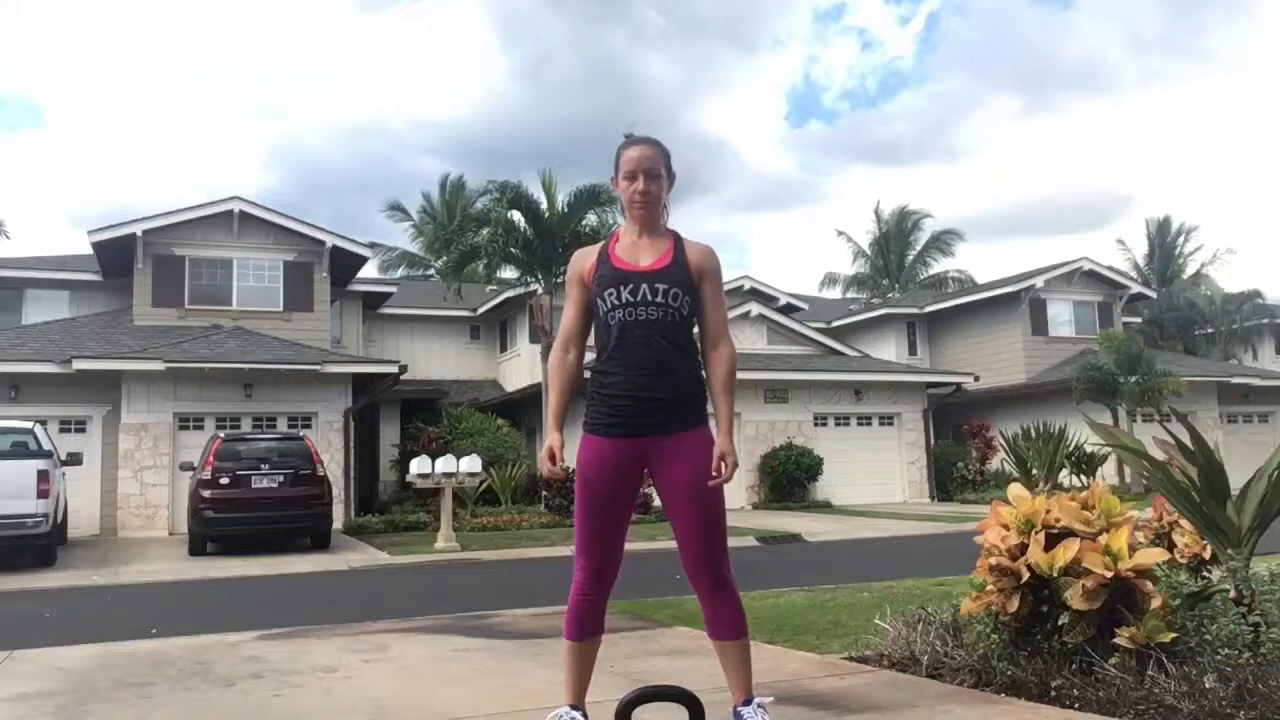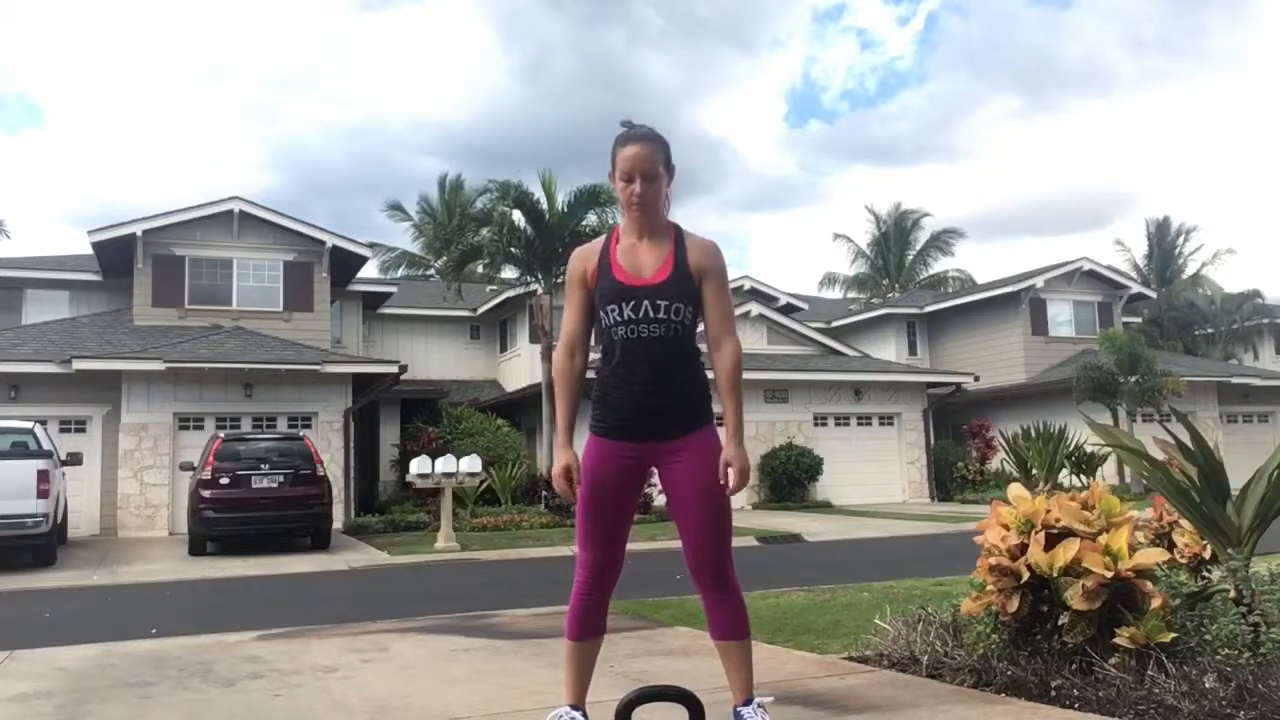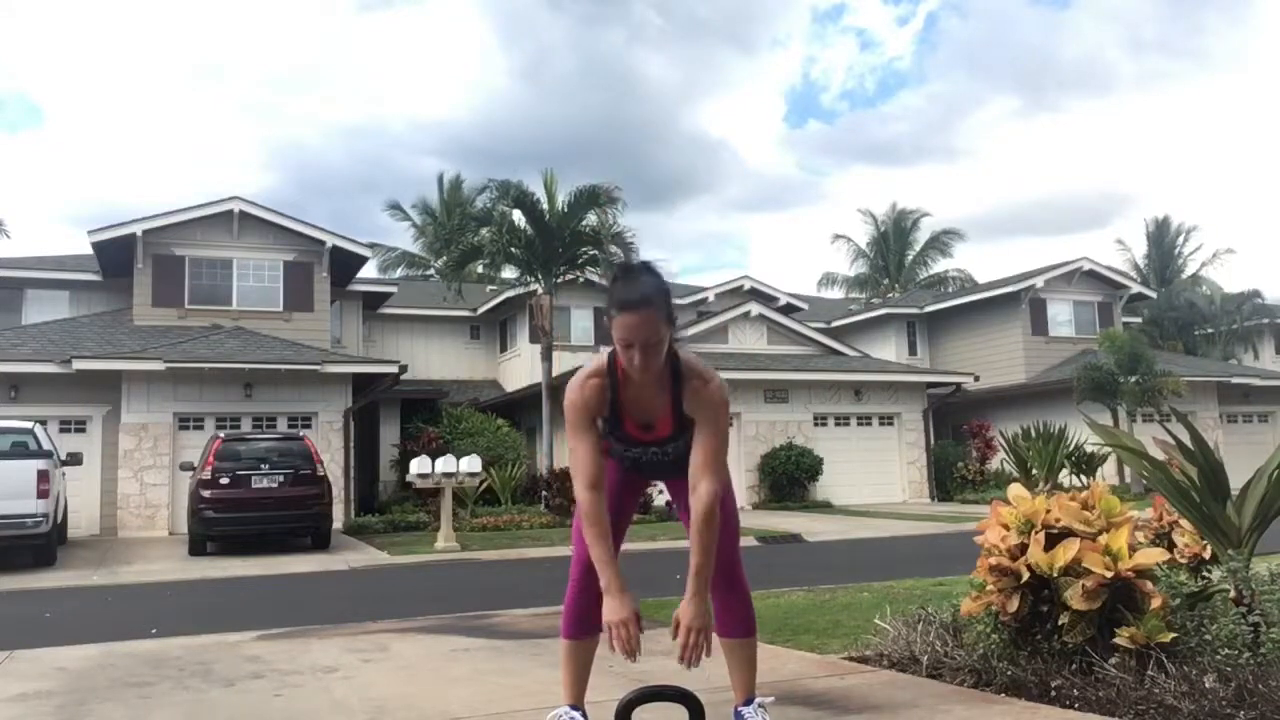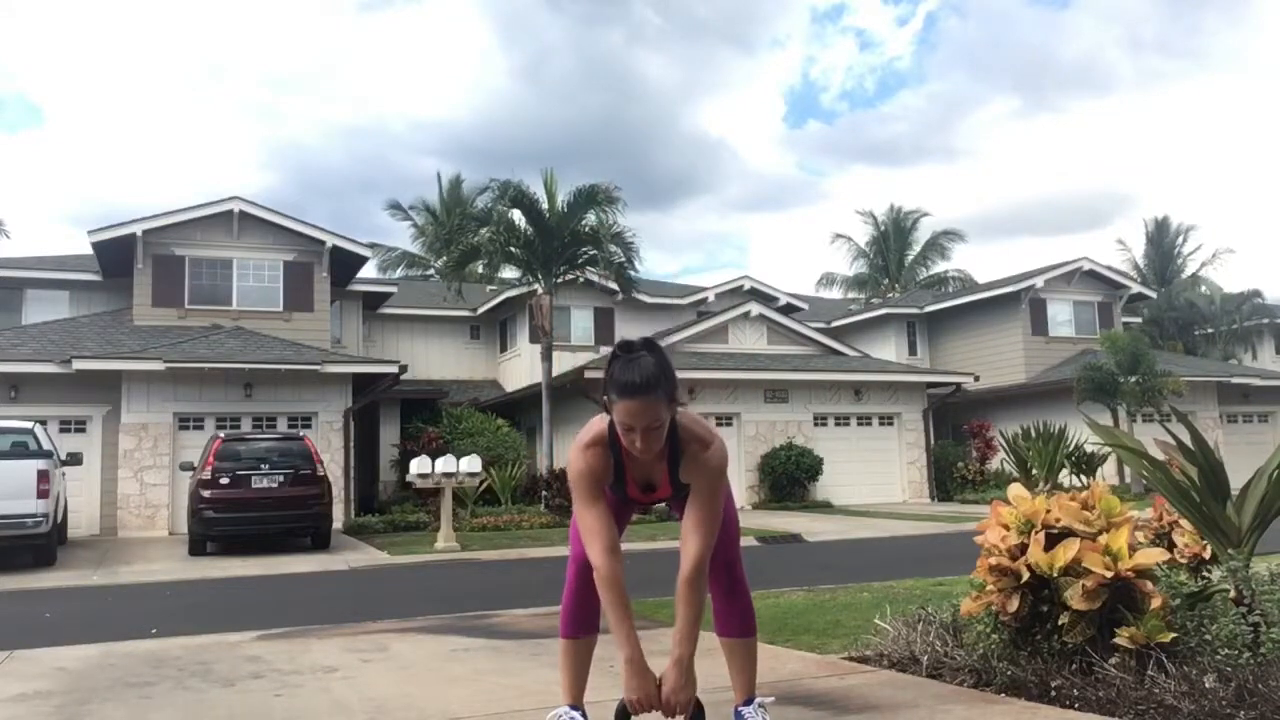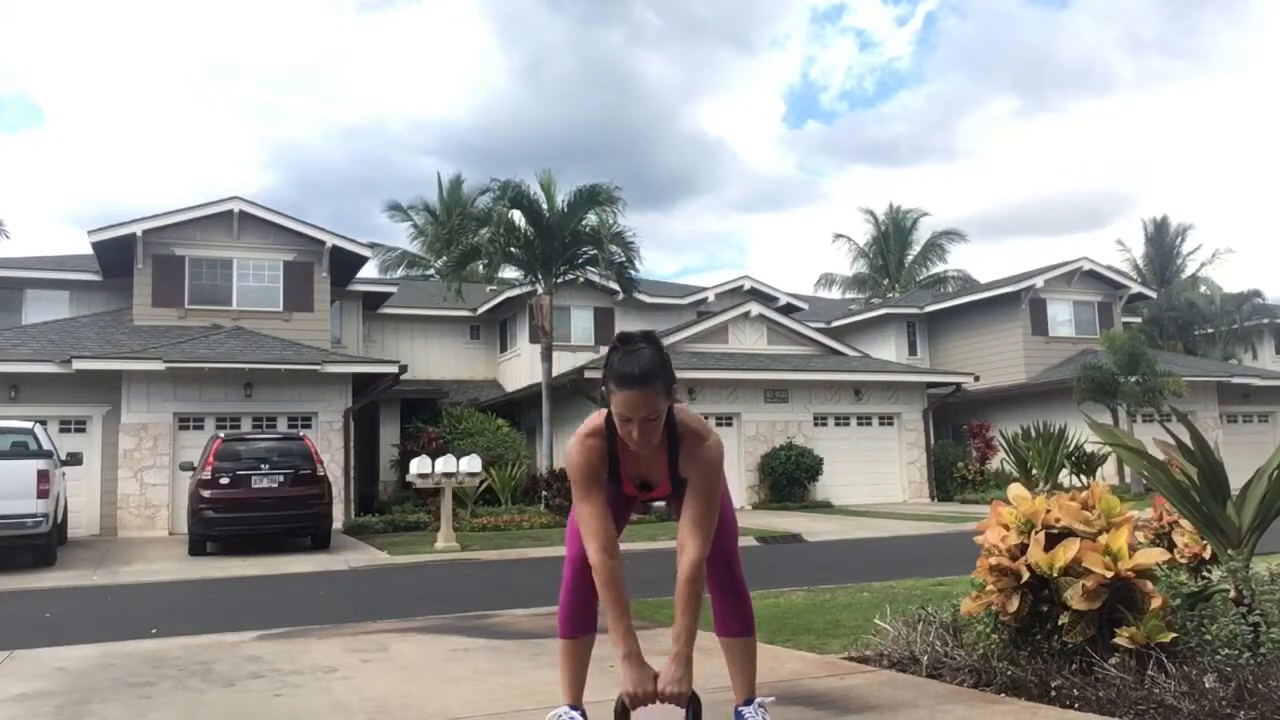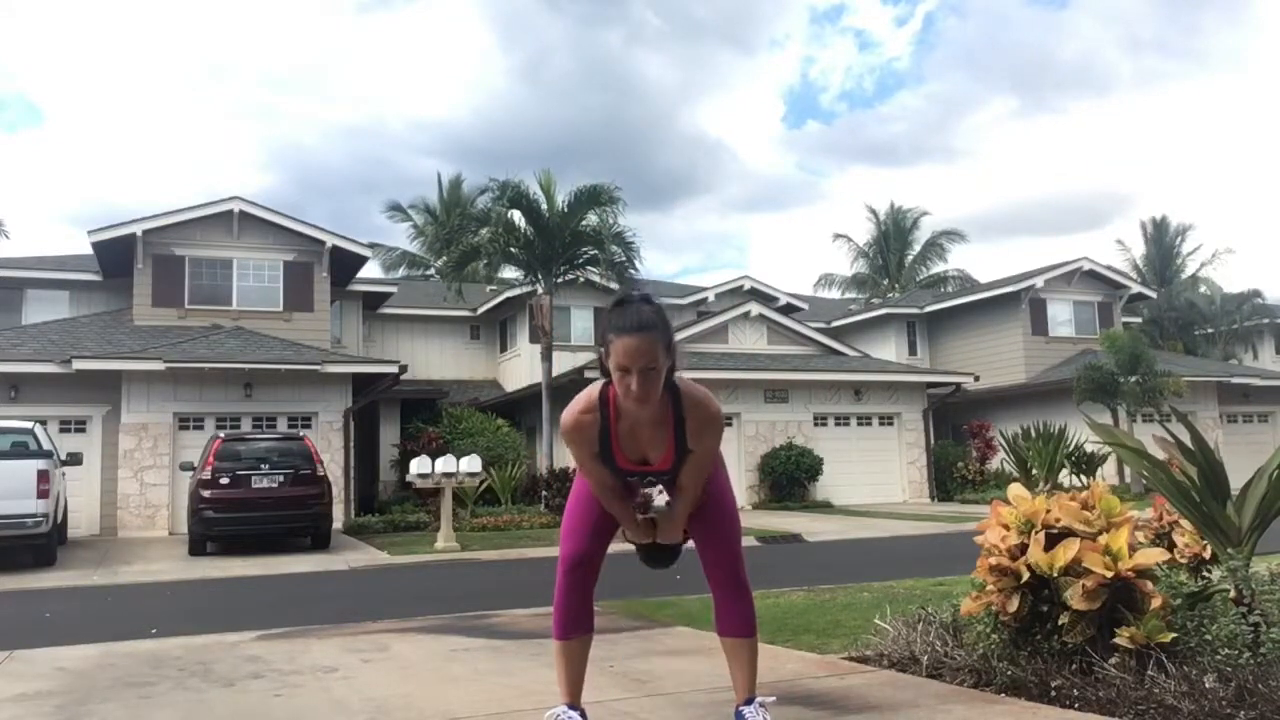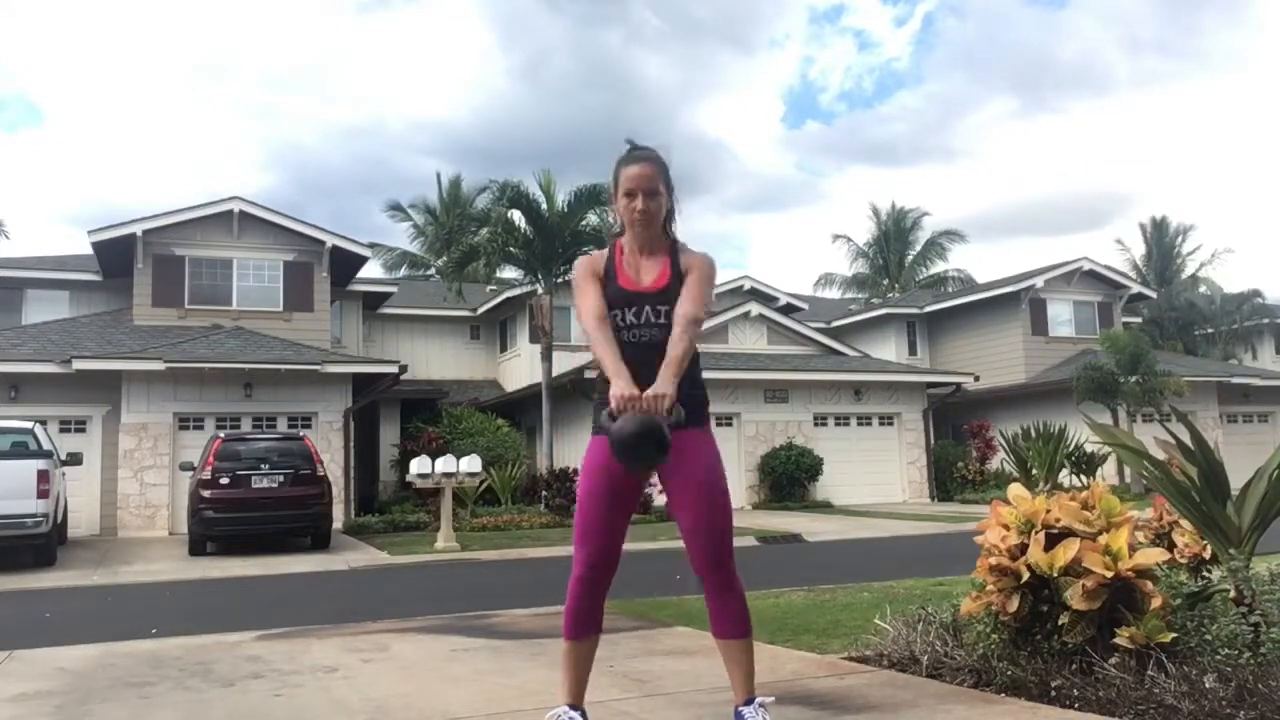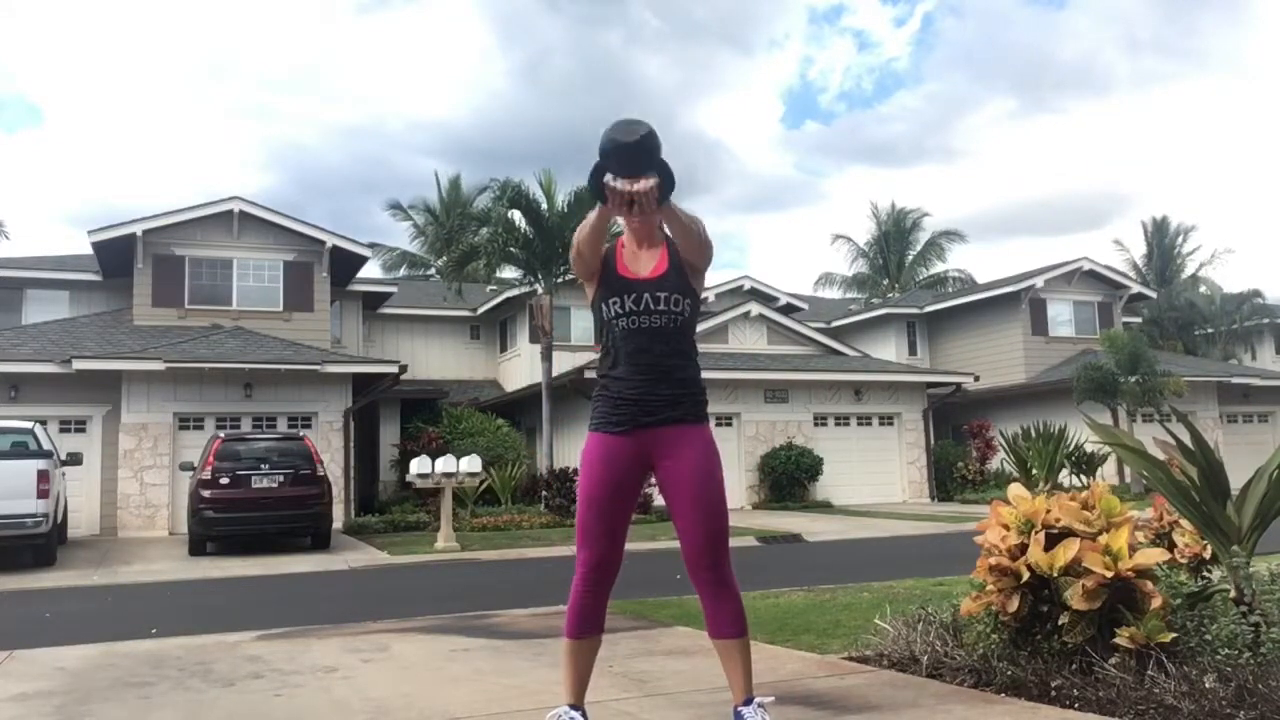
dt=0.5s
person 1, frame 1
left shoulder: (697, 258)
right shoulder: (588, 261)
left elbow: (718, 347)
right elbow: (568, 348)
left wrist: (725, 432)
right wrist: (553, 427)
left hip: (683, 431)
right hip: (607, 432)
left knee: (711, 573)
right knee: (592, 575)
person 1, frame 2
left shoulder: (700, 254)
right shoulder: (587, 259)
left elbow: (724, 346)
right elbow: (569, 352)
left wrist: (733, 437)
right wrist: (563, 443)
left hip: (688, 434)
right hip: (612, 436)
left knee: (714, 572)
right knee: (594, 572)
person 1, frame 3
left shoulder: (704, 386)
right shoulder: (586, 387)
left elbow: (707, 492)
right elbow: (588, 491)
left wrist: (697, 598)
right wrist: (614, 591)
left hip: (684, 457)
right hip: (620, 462)
left knee: (726, 570)
right knee: (585, 570)
person 1, frame 4
left shoulder: (705, 449)
right shoulder: (588, 452)
left elbow: (694, 564)
right elbow: (605, 562)
left wrist: (681, 663)
right wrist: (632, 664)
left hip: (688, 481)
right hip: (614, 483)
left knee: (725, 568)
right knee: (582, 568)
person 1, frame 5
left shoulder: (701, 444)
right shoulder: (585, 447)
left elbow: (692, 554)
right elbow: (602, 555)
left wrist: (681, 659)
right wrist: (629, 660)
left hip: (685, 480)
right hip: (613, 484)
left knee: (724, 567)
right knee: (579, 569)
person 1, frame 6
left shoulder: (702, 412)
right shoulder: (579, 418)
left elbow: (688, 487)
right elbow: (606, 485)
left wrist: (670, 532)
right wrist: (634, 527)
left hip: (687, 469)
right hip: (613, 474)
left knee: (728, 571)
right knee: (574, 564)
person 1, frame 7
left shoulder: (694, 264)
right shoulder: (592, 266)
left elbow: (688, 325)
right elbow: (596, 328)
left wrist: (668, 382)
right wrist: (619, 381)
left hip: (684, 426)
left knee: (716, 565)
right knee: (590, 566)
person 1, frame 8
left shoulder: (687, 259)
right shoulder: (599, 263)
left elbow: (697, 237)
right elbow: (582, 244)
left wrist: (658, 200)
right wrist: (608, 202)
left hip: (682, 425)
right hip: (614, 427)
left knee: (711, 567)
right knee: (593, 569)
